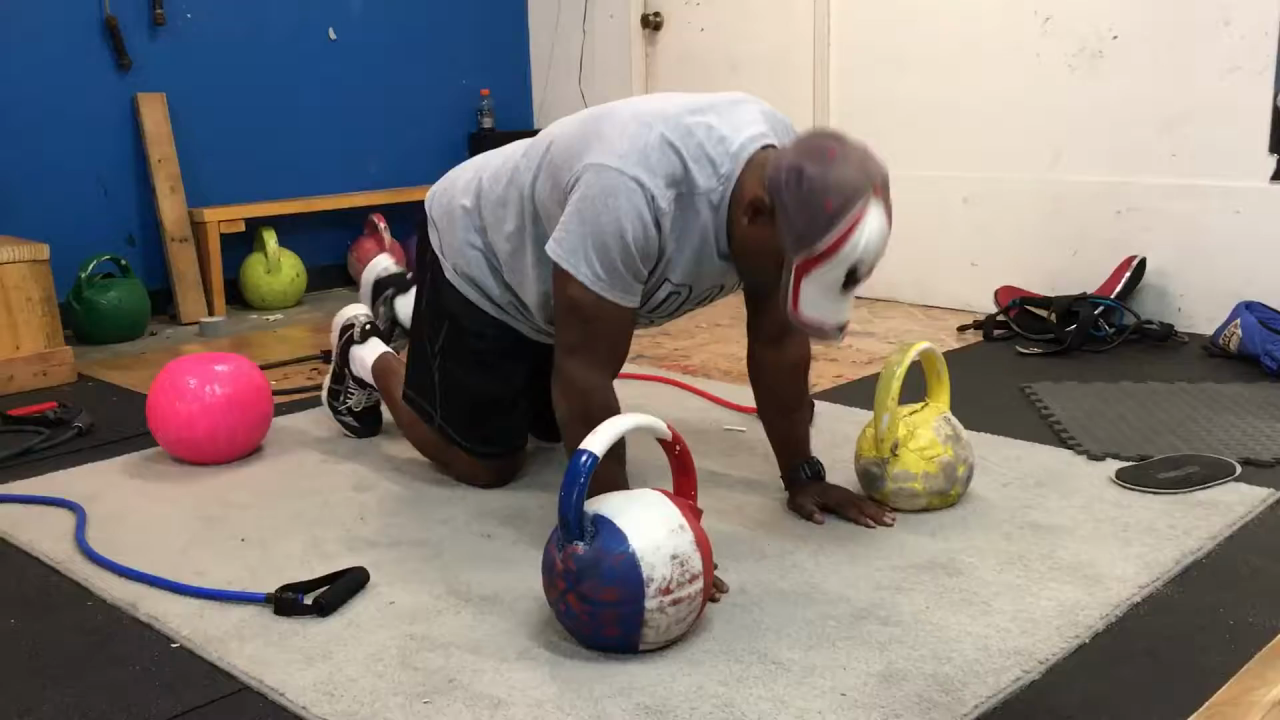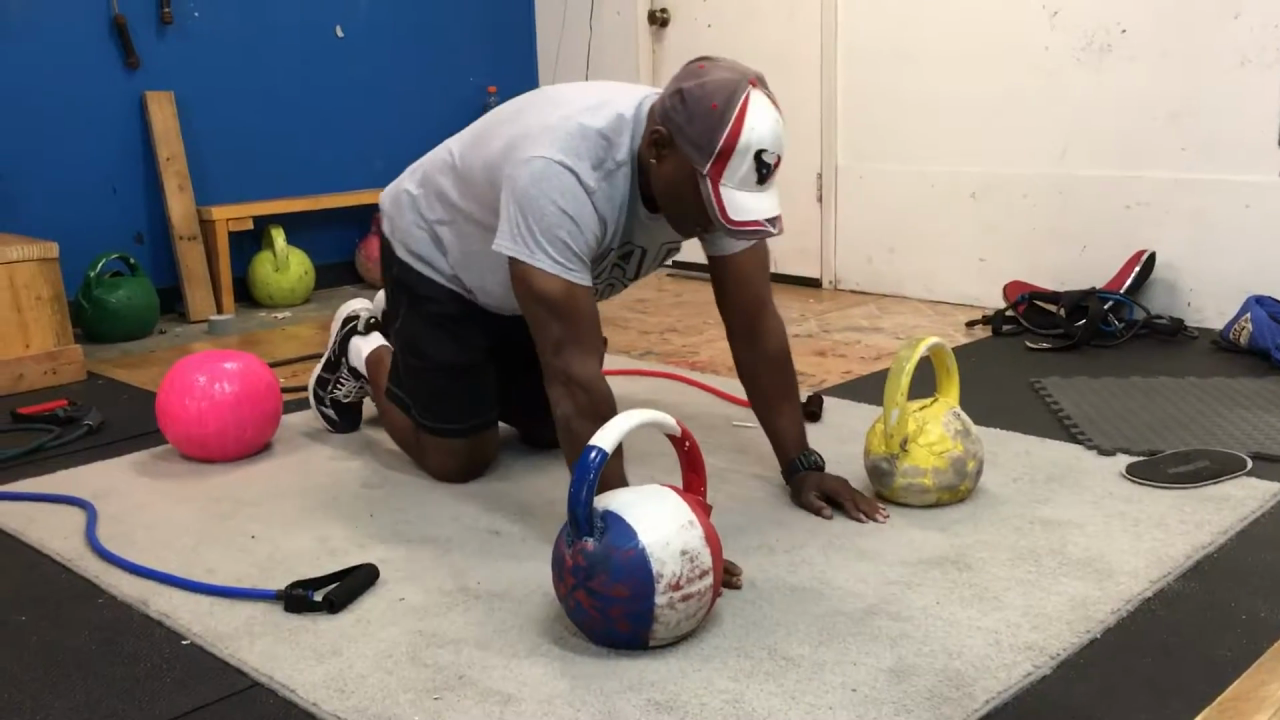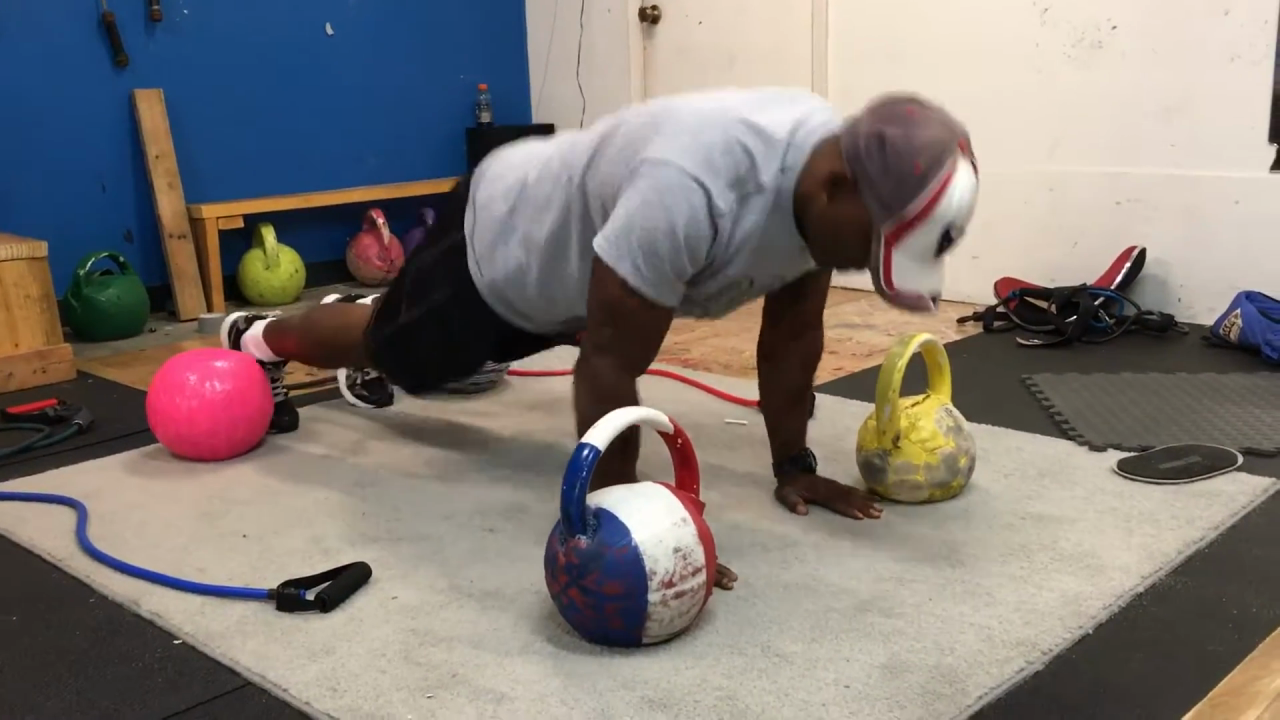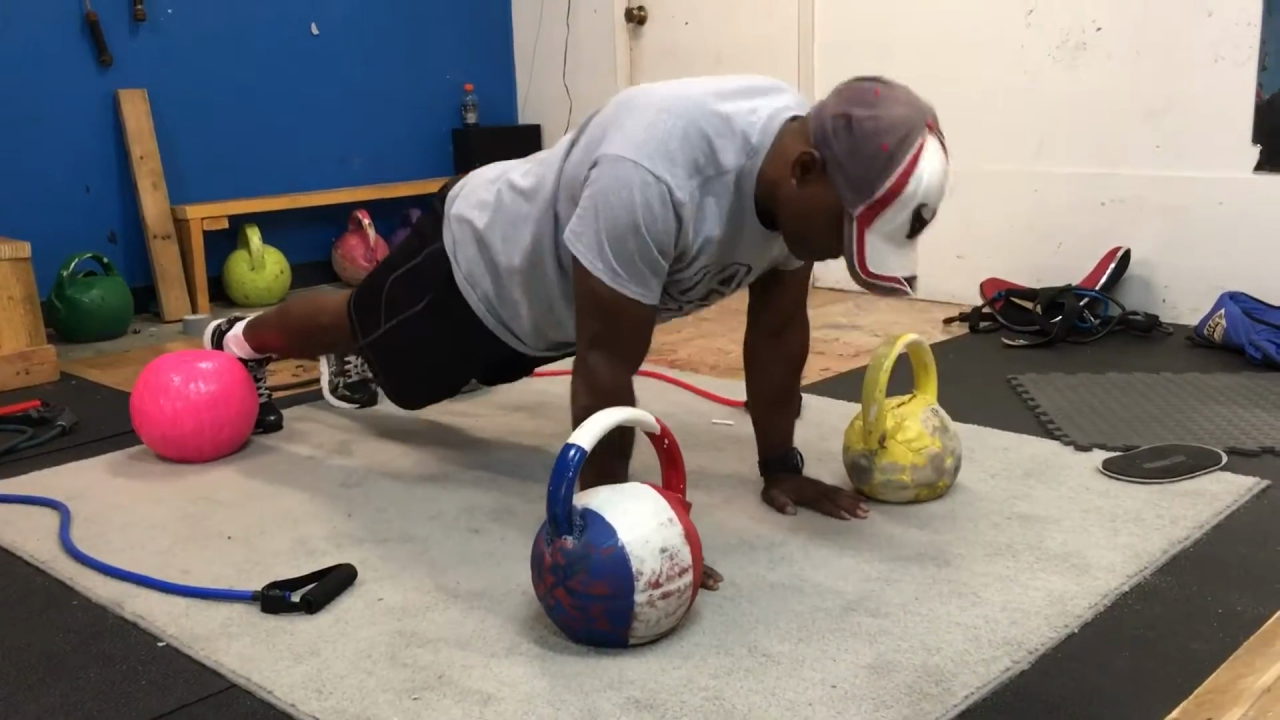
dt=1s
person 1, frame 1
left shoulder: (785, 187)
right shoulder: (632, 191)
left elbow: (779, 344)
right elbow: (586, 378)
left wrist: (803, 476)
left hip: (550, 274)
right hip: (480, 254)
left knee: (553, 424)
right knee: (488, 463)
left ankle: (399, 303)
right ankle: (369, 360)
person 1, frame 2
left shoulder: (715, 160)
right shoulder: (561, 172)
left elbow: (755, 325)
right elbow: (573, 370)
left wrist: (802, 466)
left hip: (519, 277)
right hip: (434, 250)
left knee: (548, 431)
right knee: (458, 458)
right ankle: (363, 350)
person 1, frame 3
left shoulder: (833, 176)
right shoulder: (693, 187)
left elbow: (791, 324)
right elbow: (609, 369)
left wrist: (793, 465)
left hip: (567, 251)
right hip: (501, 240)
left knee: (476, 353)
right knee: (393, 339)
left ankle: (357, 337)
right ankle: (258, 339)
person 1, frame 4
left shoulder: (803, 166)
right shoulder: (653, 173)
left elbow: (779, 325)
right elbow: (604, 370)
left wrist: (780, 468)
left hip: (548, 278)
right hip: (478, 256)
right knee: (363, 322)
left ankle: (346, 368)
right ankle: (239, 342)
